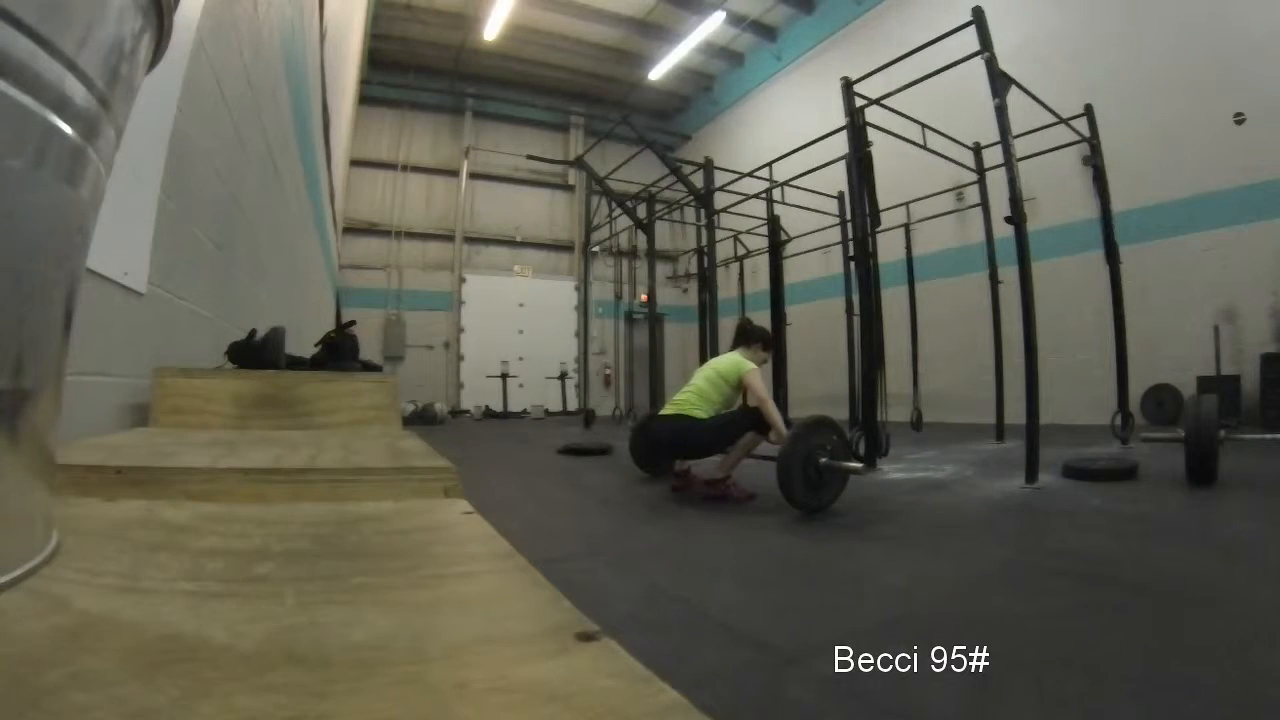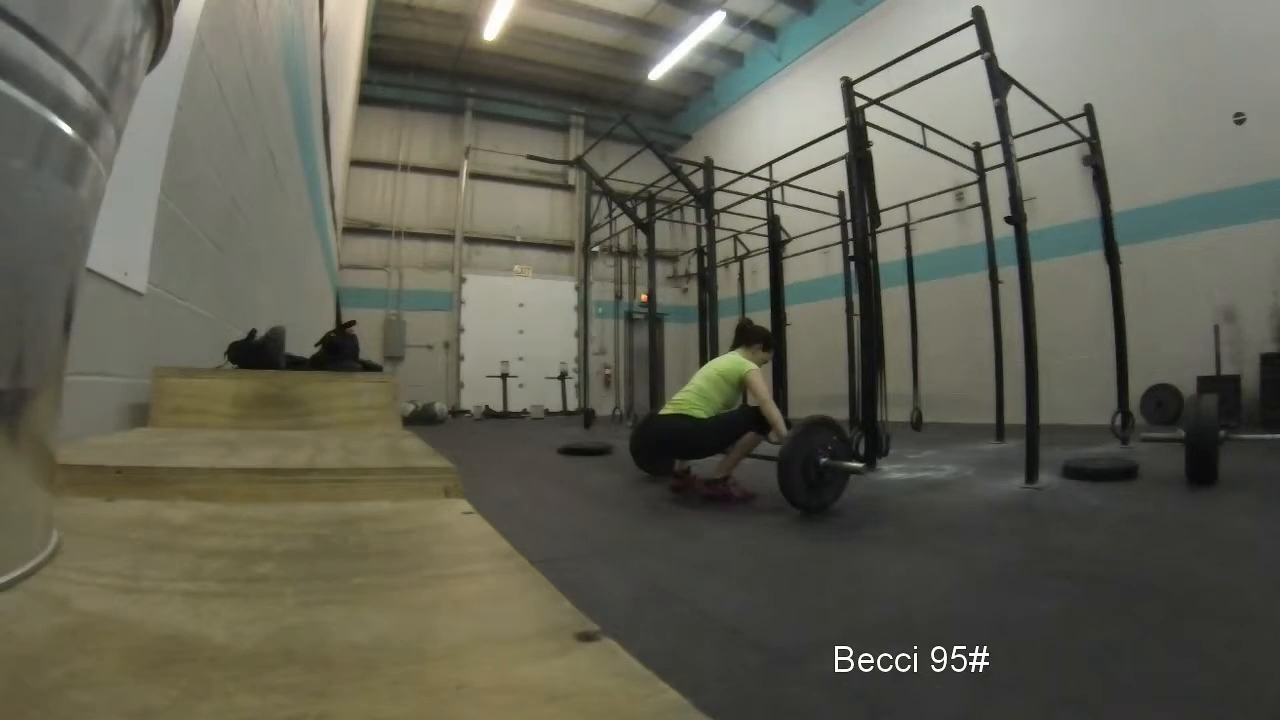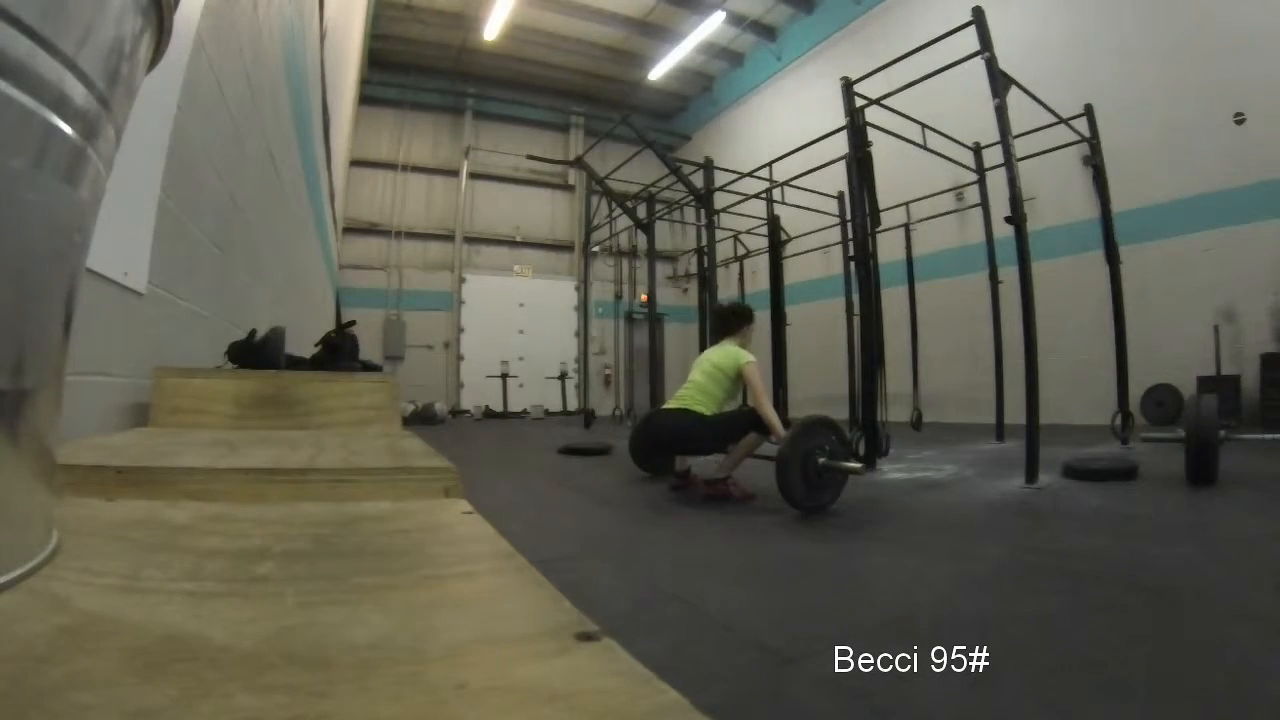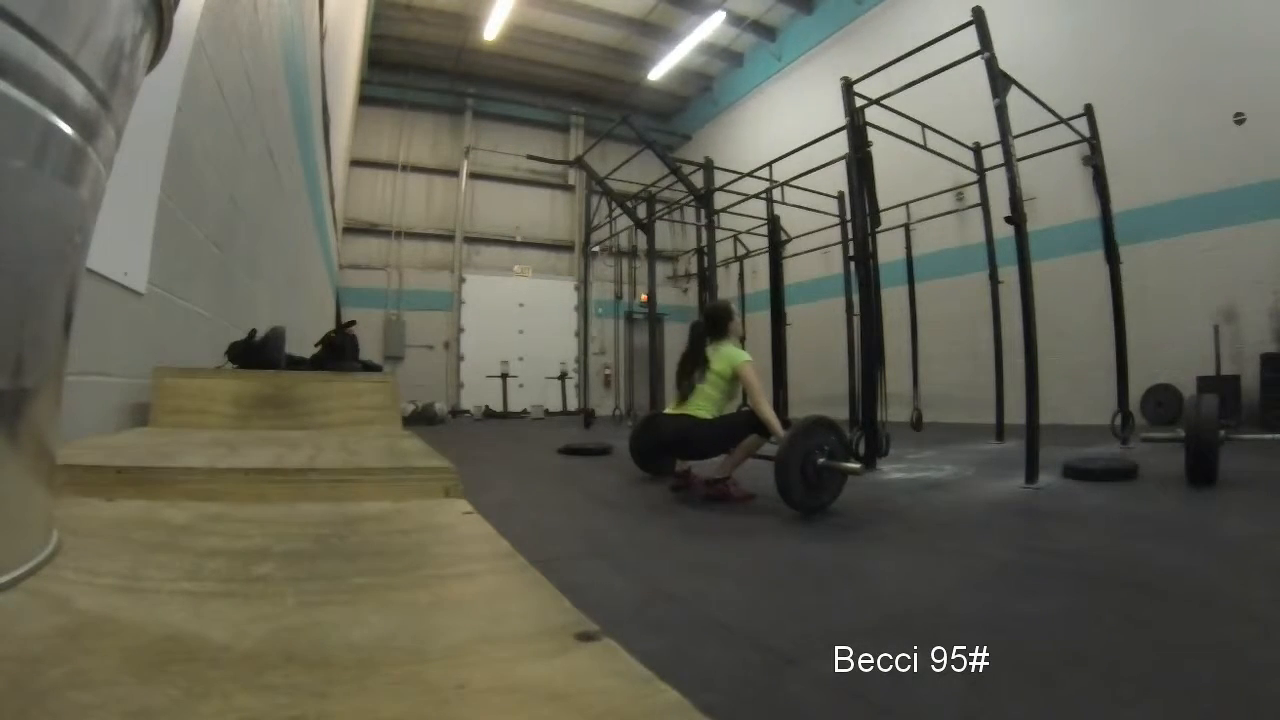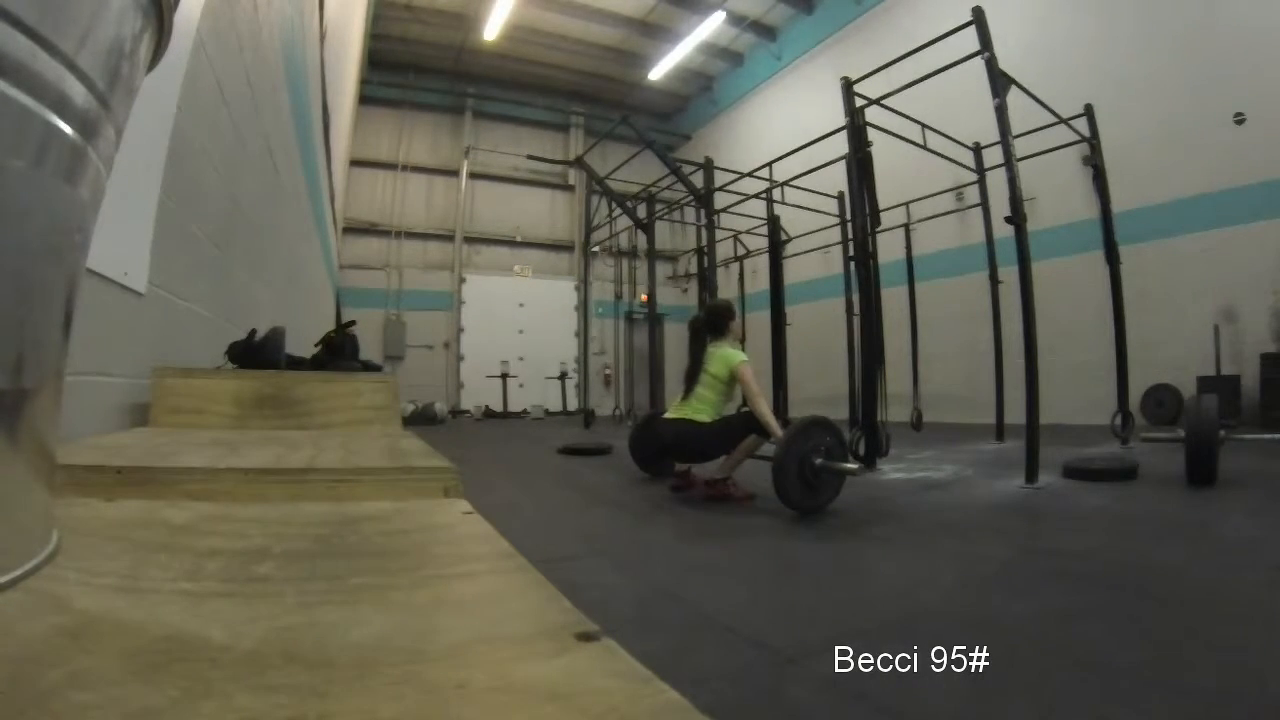
dt=0.4s
person 1, frame 1
left shoulder: (718, 360)
right shoulder: (745, 365)
right elbow: (765, 401)
left hip: (661, 430)
right hip: (684, 433)
right knee: (760, 418)
left ankle: (681, 473)
right ankle: (717, 481)
person 1, frame 2
left shoulder: (719, 361)
right shoulder: (745, 366)
right elbow: (766, 402)
left hip: (660, 430)
right hip: (683, 433)
right knee: (760, 418)
left ankle: (681, 473)
right ankle: (717, 481)
person 1, frame 3
left shoulder: (709, 353)
right shoulder: (743, 357)
right elbow: (762, 402)
left hip: (661, 425)
right hip: (686, 429)
right knee: (760, 419)
left ankle: (682, 472)
right ankle: (717, 480)
person 1, frame 4
left shoulder: (703, 353)
right shoulder: (737, 356)
right elbow: (760, 402)
left hip: (666, 430)
right hip: (690, 434)
right knee: (762, 422)
left ankle: (682, 473)
right ankle: (718, 481)
person 1, frame 5
left shoulder: (702, 353)
right shoulder: (733, 357)
right elbow: (757, 402)
left hip: (667, 432)
right hip: (692, 438)
right knee: (760, 422)
left ankle: (682, 473)
right ankle: (718, 481)
